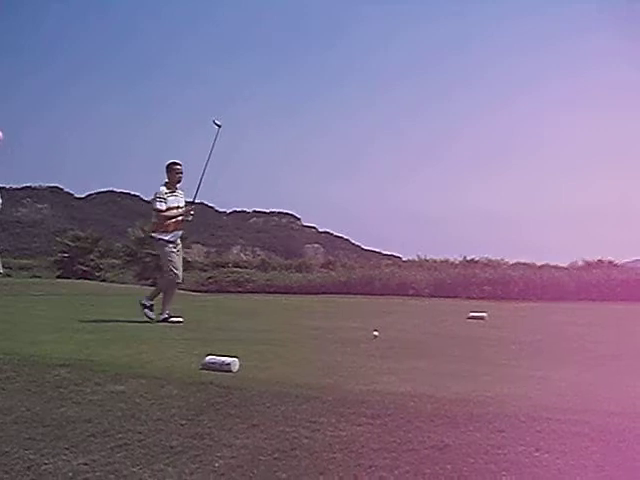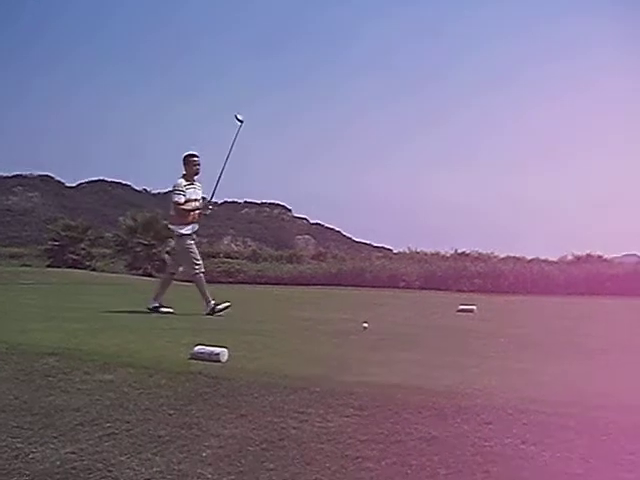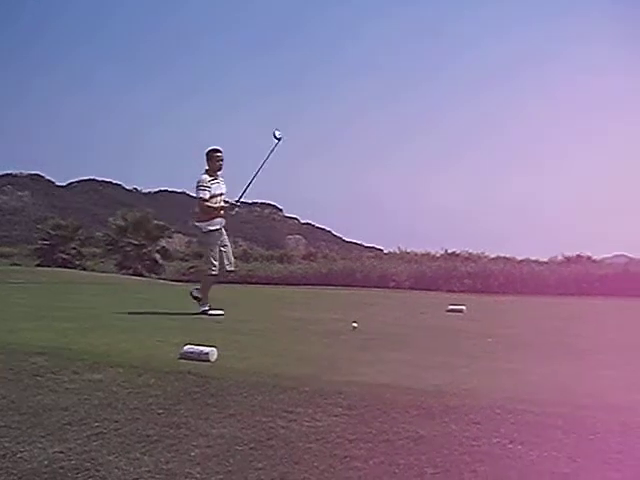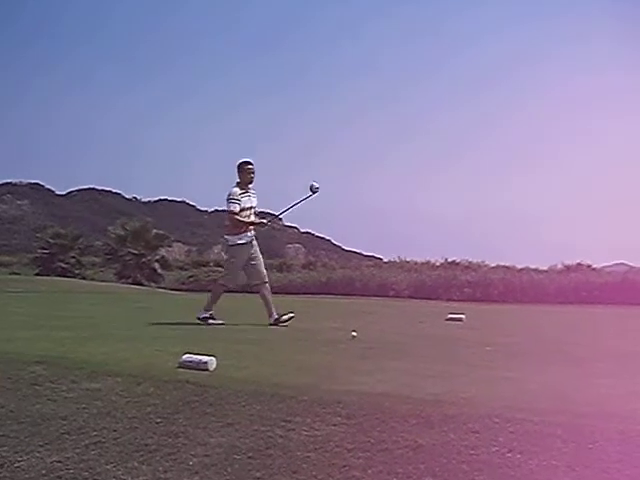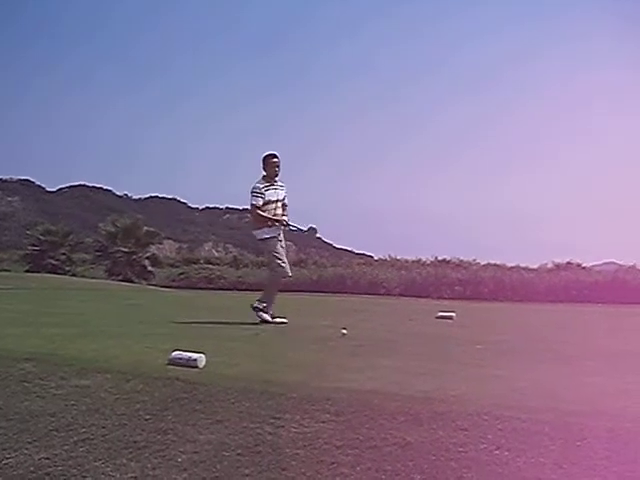
dt=0.3s
person 1, frame 1
left shoulder: (180, 194)
right shoulder: (161, 193)
right elbow: (159, 215)
left wrist: (187, 215)
right wrist: (181, 213)
left hip: (176, 238)
right hip: (164, 238)
left knee: (177, 277)
right knee: (173, 275)
left ankle: (164, 312)
right ankle: (148, 300)
person 1, frame 2
left shoulder: (198, 185)
right shoulder: (180, 185)
right elbow: (178, 209)
left wrist: (205, 209)
right wrist: (201, 209)
left hip: (190, 231)
right hip: (182, 231)
left knee: (173, 268)
right knee: (197, 267)
left ankle: (155, 302)
right ankle: (210, 304)
person 1, frame 3
left shoulder: (220, 180)
right shoulder: (204, 180)
right elbow: (202, 205)
left wrist: (228, 206)
right wrist: (224, 207)
left hip: (217, 227)
right hip: (208, 228)
left knee: (228, 264)
right knee: (212, 267)
left ankle: (199, 292)
right ankle: (204, 305)
person 1, frame 4
left shoulder: (252, 193)
right shoulder: (235, 194)
right elbow: (232, 218)
left wrist: (259, 220)
right wrist: (255, 223)
left hip: (250, 240)
right hip: (238, 241)
left knee: (262, 278)
right knee: (229, 279)
left ankle: (273, 316)
right ankle: (206, 312)
person 1, frame 5
left shoulder: (281, 186)
right shoulder: (259, 187)
right elbow: (254, 212)
left wrist: (283, 218)
right wrist: (275, 219)
left hip: (278, 233)
right hip: (266, 234)
left knee: (276, 273)
right knee: (282, 271)
left ankle: (268, 311)
right ankle: (261, 303)
